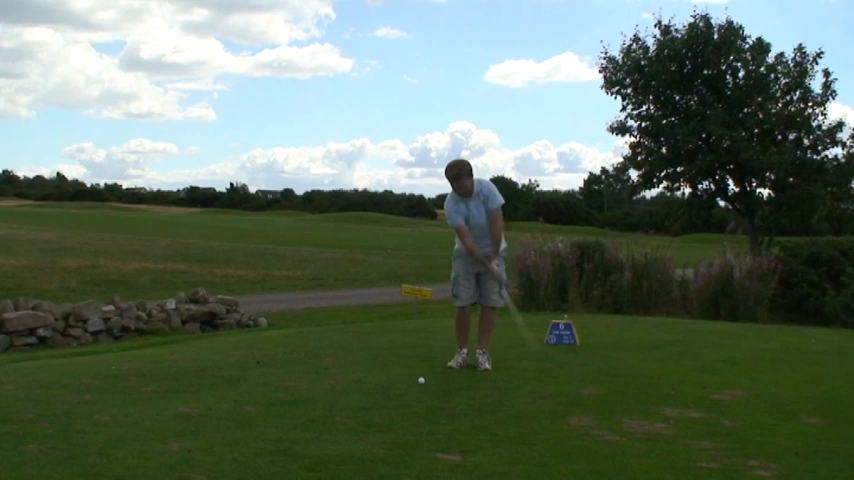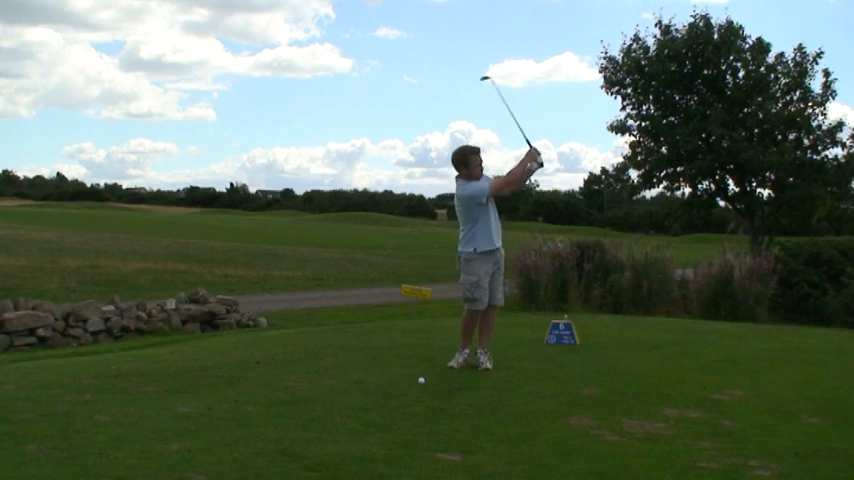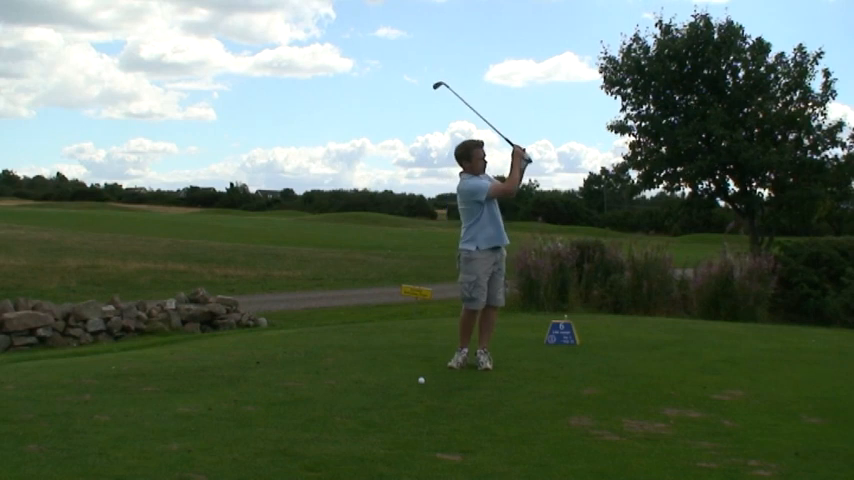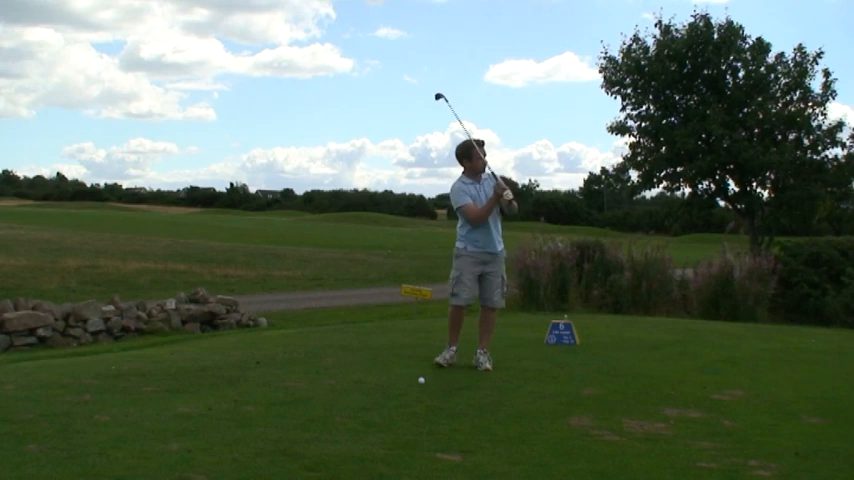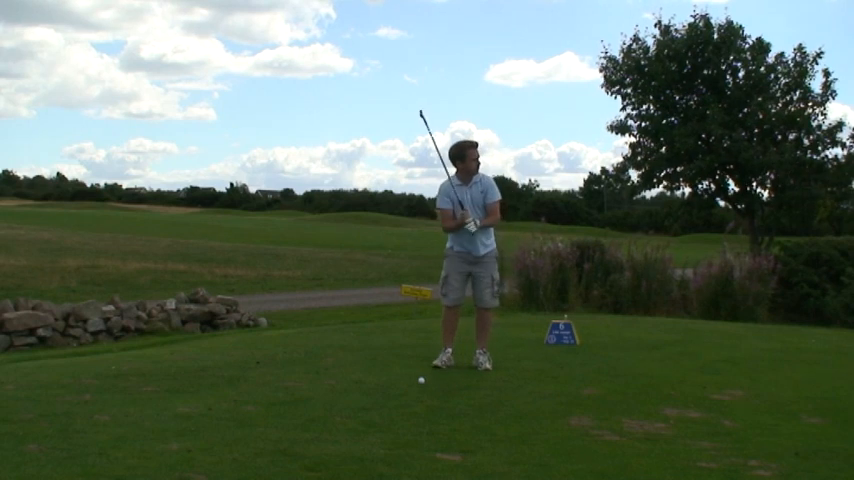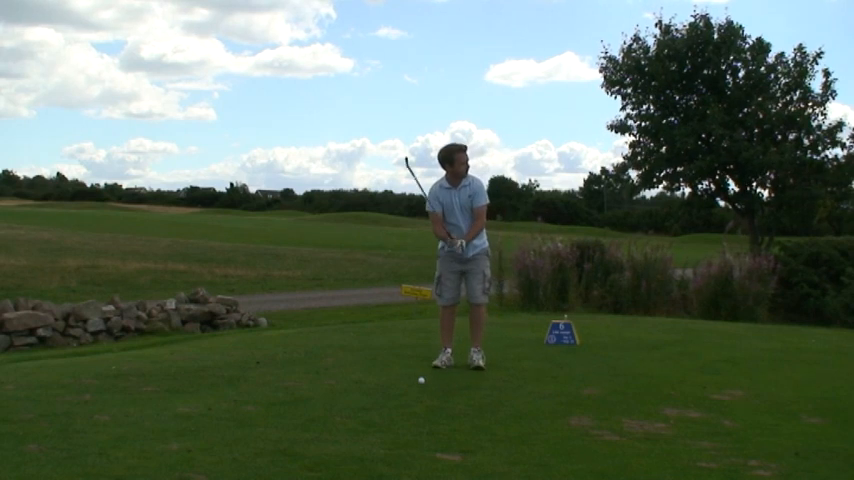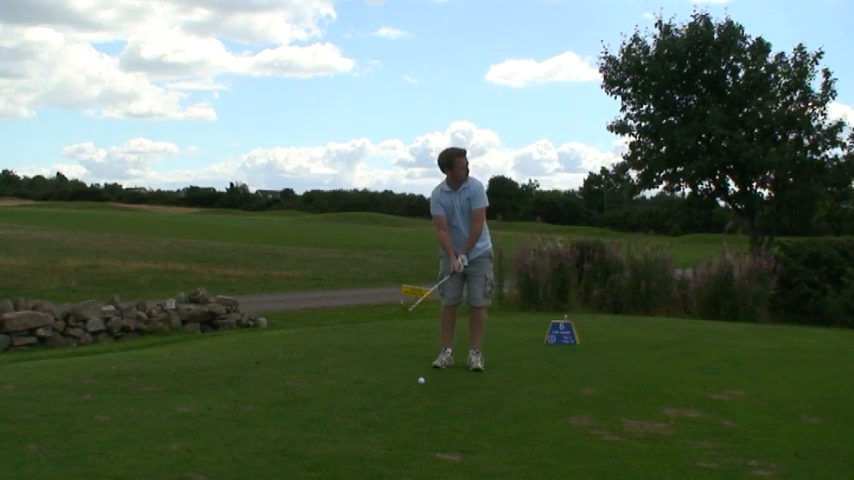
dt=0.3s
person 1, frame 1
left shoulder: (487, 187)
right shoulder: (451, 204)
left elbow: (497, 224)
right elbow: (466, 240)
left wrist: (494, 258)
right wrist: (485, 264)
left hip: (493, 253)
right hip: (465, 255)
left knee: (491, 305)
right knee: (462, 305)
left ankle: (482, 352)
right ankle: (462, 351)
person 1, frame 2
left shoulder: (480, 178)
right shoulder: (467, 191)
left elbow: (506, 188)
right elbow: (506, 182)
left wrist: (529, 168)
right wrist: (527, 157)
left hip: (494, 251)
right hip: (474, 255)
left knee: (492, 304)
right knee: (475, 305)
left ankle: (483, 351)
right ankle: (463, 351)
person 1, frame 3
left shoulder: (484, 178)
right shoulder: (468, 186)
left elbow: (509, 189)
right elbow: (508, 190)
left wrist: (519, 164)
right wrist: (515, 162)
left hip: (496, 251)
right hip: (475, 254)
left knee: (492, 304)
right knee: (472, 305)
left ankle: (483, 351)
right ankle: (462, 350)
person 1, frame 4
left shoulder: (491, 179)
right shoulder: (459, 188)
left elbow: (512, 210)
right elbow: (475, 220)
left wrist: (509, 200)
right wrist: (494, 199)
left hip: (494, 252)
right hip: (468, 252)
left knee: (491, 305)
right knee: (458, 303)
left ankle: (482, 352)
right ankle: (450, 349)
person 1, frame 5
left shoulder: (487, 183)
right shoulder: (446, 188)
left elbow: (495, 217)
right elbow: (446, 225)
left wrist: (477, 224)
right wrist: (460, 222)
left hip: (485, 252)
right hip: (457, 253)
left knee: (486, 305)
right knee: (451, 303)
left ankle: (481, 352)
right ankle: (447, 351)
person 1, frame 6
left shoulder: (476, 185)
right shoulder: (436, 190)
left elbow: (480, 221)
right elbow: (437, 227)
left wrist: (464, 241)
right wrist: (451, 240)
left hip: (476, 251)
right hip: (448, 254)
left knee: (478, 302)
right knee: (447, 303)
left ankle: (476, 351)
right ankle: (446, 352)
person 1, frame 7
left shoulder: (475, 187)
right shoulder: (438, 194)
left elbow: (477, 226)
right elbow: (442, 230)
left wrist: (464, 256)
right wrist: (453, 258)
left hip: (478, 253)
right hip: (451, 254)
left knee: (478, 304)
right knee: (448, 303)
left ankle: (475, 353)
right ankle: (446, 352)
